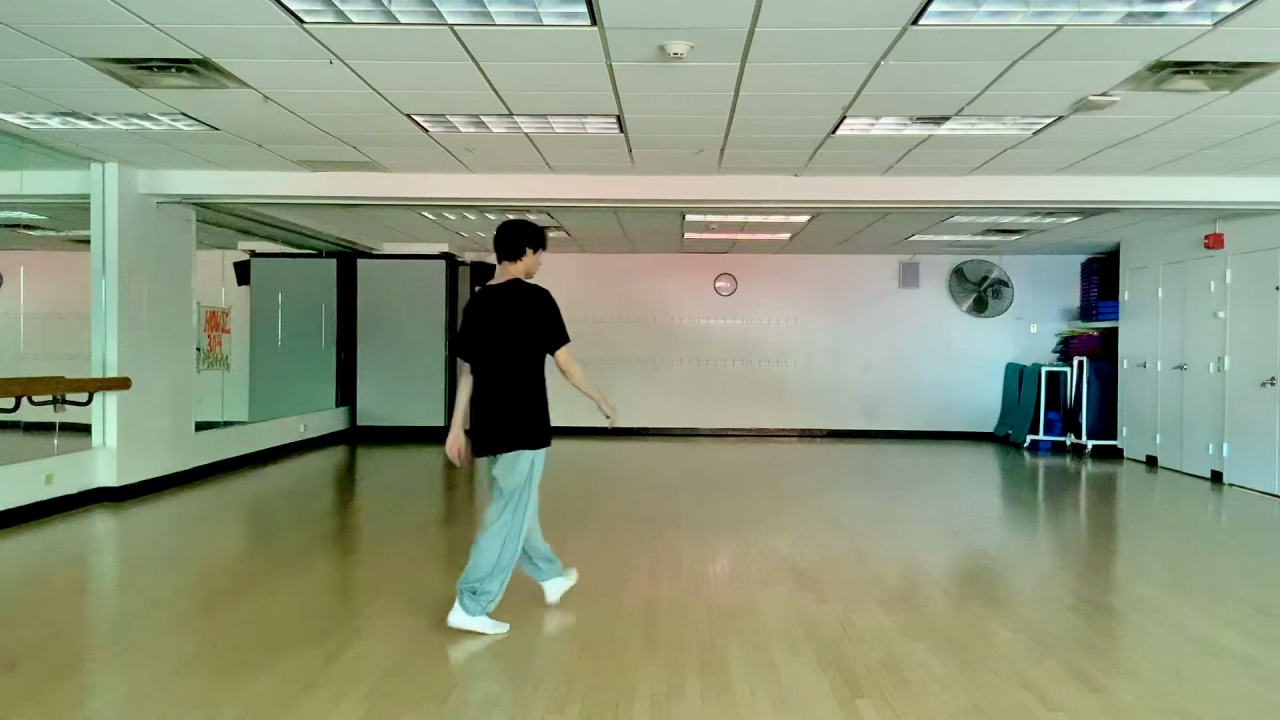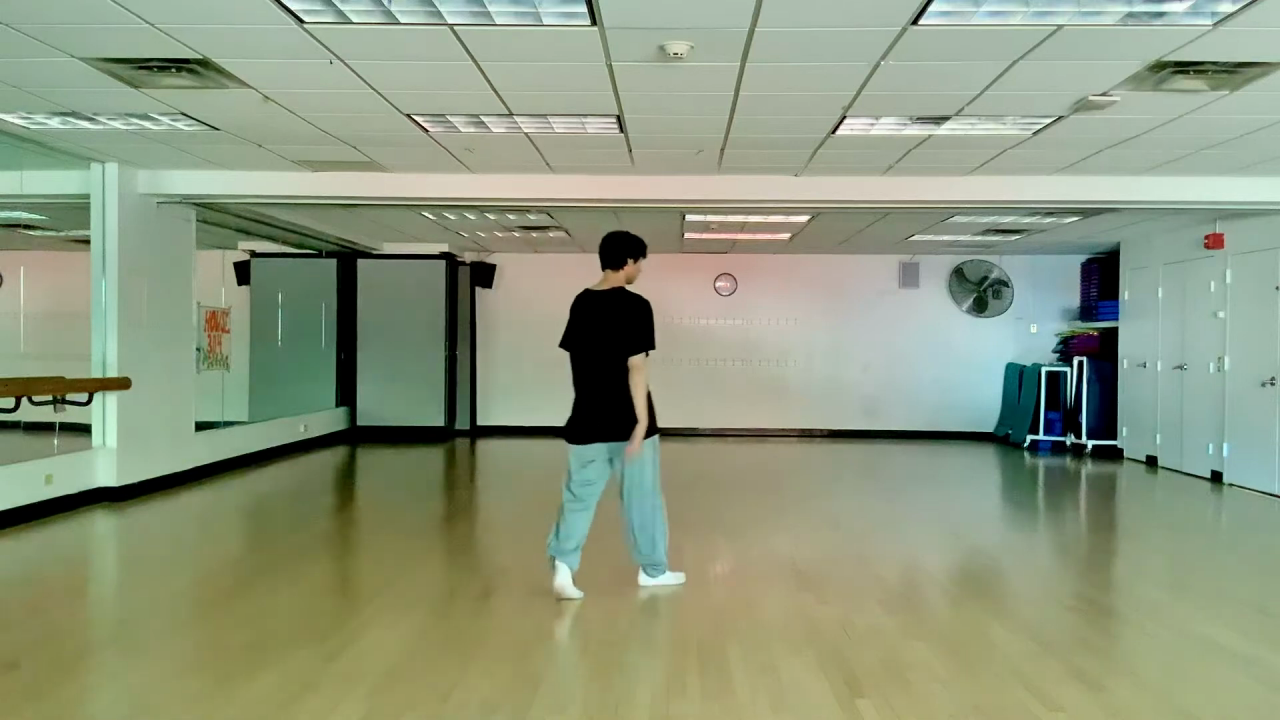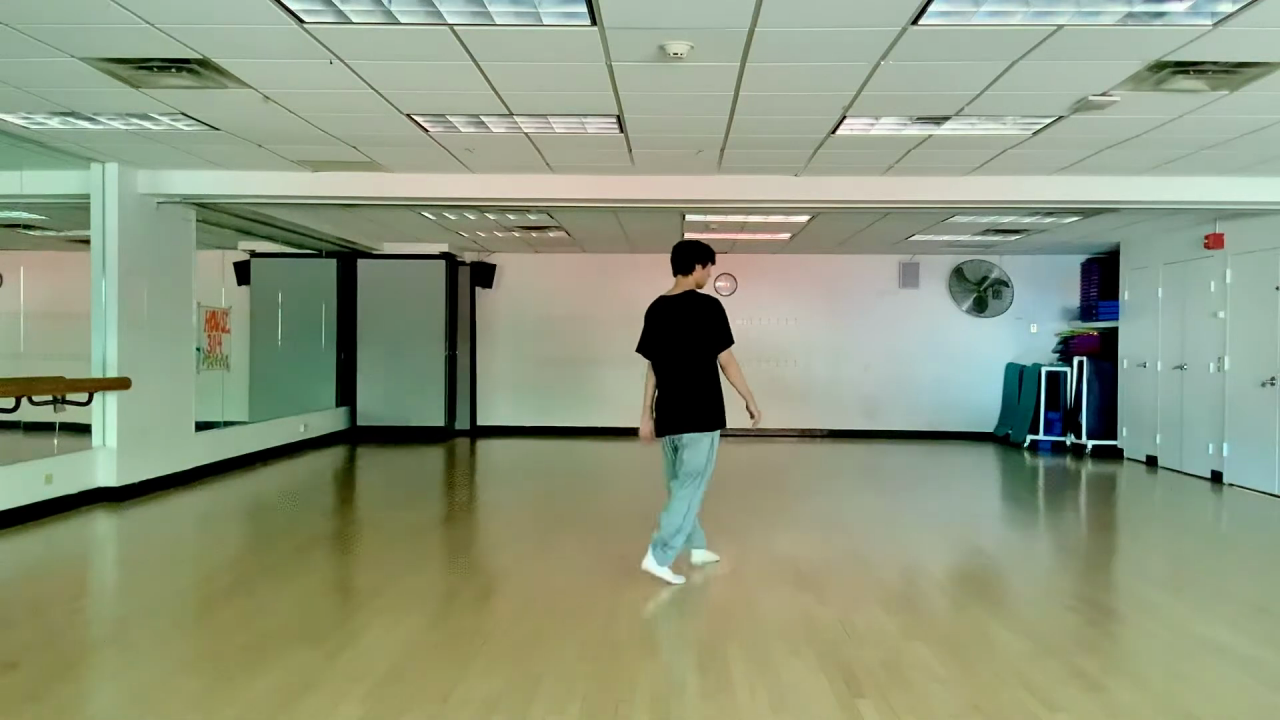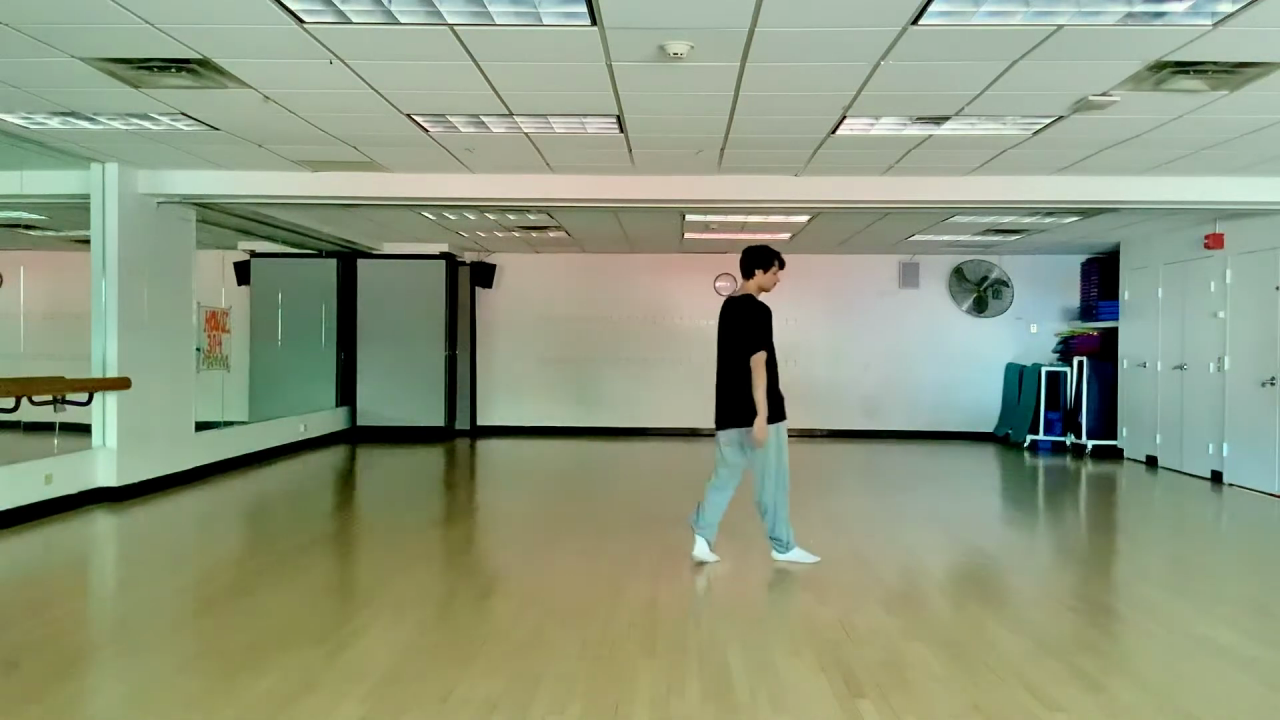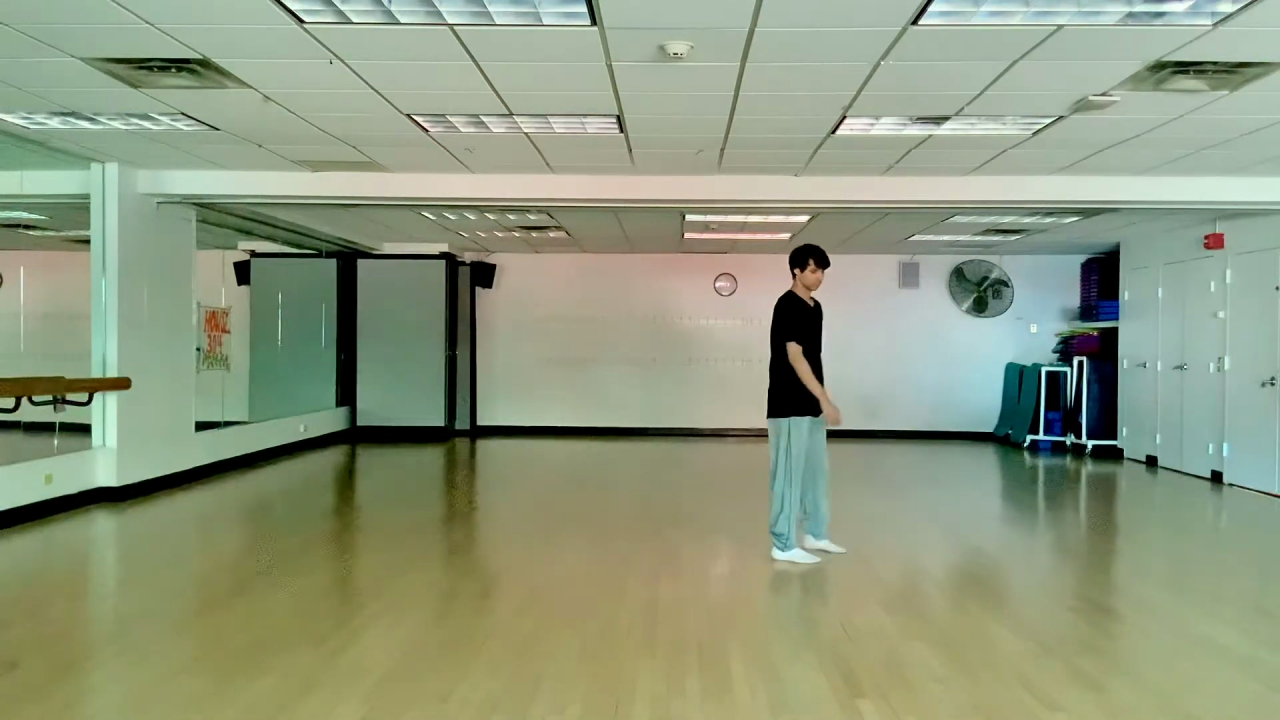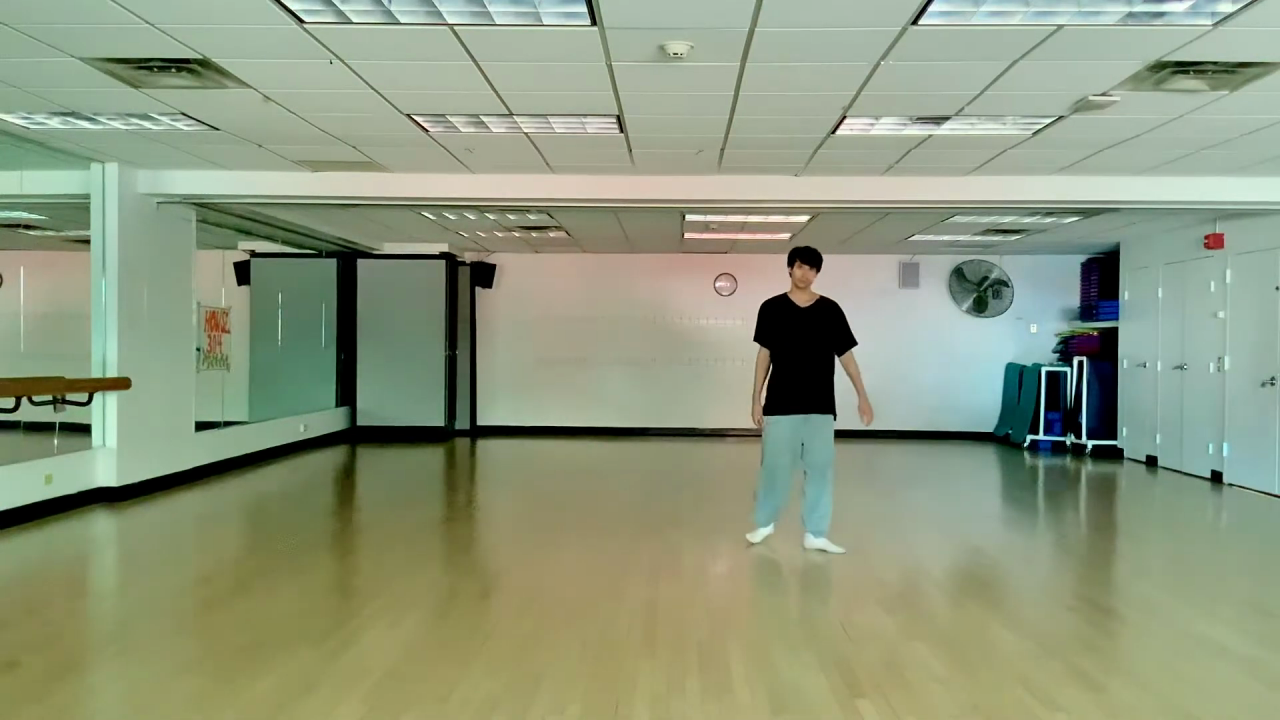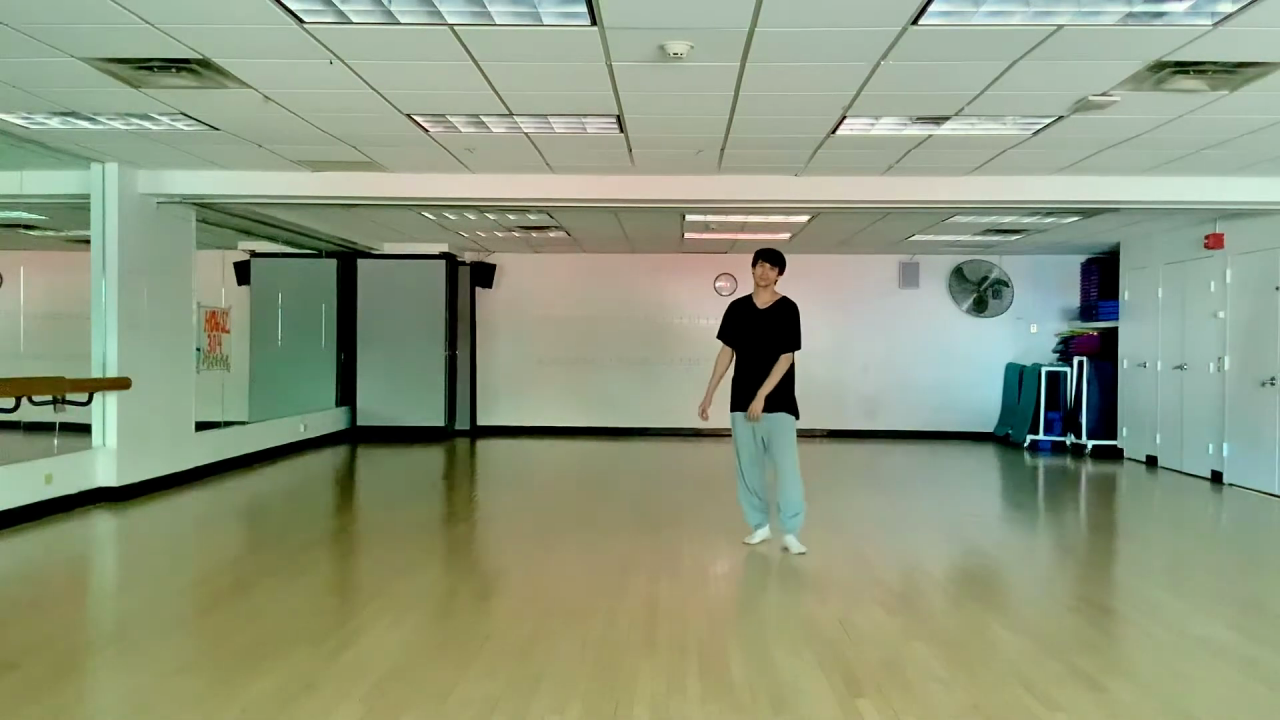
dt=0.7s
person 1, frame 1
left shoulder: (476, 303)
right shoulder: (534, 299)
left elbow: (468, 370)
right elbow: (565, 362)
left wrist: (457, 426)
right wrist: (602, 402)
left hip: (489, 428)
right hip: (523, 426)
left knee: (520, 504)
right knee: (507, 514)
left ankle: (551, 576)
right ankle: (470, 606)
person 1, frame 2
left shoulder: (580, 303)
right shoulder: (635, 306)
right elbow: (636, 368)
right wrist: (641, 422)
left hip: (586, 421)
right hip: (624, 420)
left knee: (579, 497)
right knee: (643, 495)
left ankle: (563, 565)
right ankle: (653, 569)
person 1, frame 3
left shoulder: (655, 309)
right shoulder: (707, 307)
left elbow: (651, 367)
right elbow: (726, 361)
left wrist: (646, 415)
right wrist: (750, 400)
left hip: (668, 413)
right hip: (700, 413)
left knee: (680, 484)
right knee: (690, 487)
left ankle: (696, 547)
right ankle: (659, 554)
person 1, frame 4
left shoulder: (728, 306)
right shoulder: (758, 310)
right elbow: (758, 364)
right wrist: (762, 414)
left hip: (729, 411)
right hip: (757, 411)
left knee: (724, 476)
right knee: (773, 480)
left ankle: (702, 539)
right ankle: (783, 547)
person 1, frame 5
left shoulder: (814, 307)
right shoulder: (788, 306)
right elbow: (795, 357)
left wrist: (821, 402)
right wrist: (826, 400)
left hip: (810, 406)
right hip: (791, 407)
left knee: (816, 473)
right knee: (789, 474)
left ankle: (815, 535)
right ankle: (785, 545)
person 1, frame 6
left shoulder: (830, 310)
right shoulder: (772, 308)
left elbow: (845, 354)
right elbow: (764, 355)
left wrist: (862, 395)
right wrist: (756, 399)
left hip: (820, 404)
right hip: (781, 403)
left knee: (820, 468)
right knee: (774, 465)
left ankle: (815, 534)
right ankle: (764, 522)
person 1, frame 7
left shoulder: (788, 309)
right shoulder: (736, 308)
left elbow: (785, 358)
right elbow: (727, 352)
left wrist: (761, 396)
right wrist: (710, 393)
left hip: (777, 402)
right hip: (741, 401)
left knee: (786, 465)
right knee: (748, 467)
left ankle: (790, 532)
right ankle: (759, 525)
